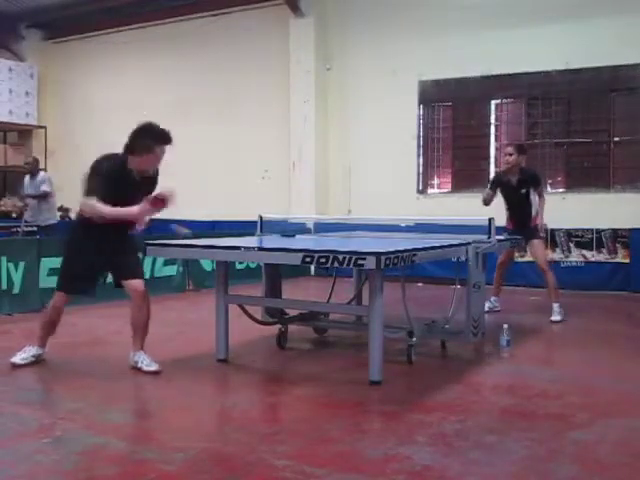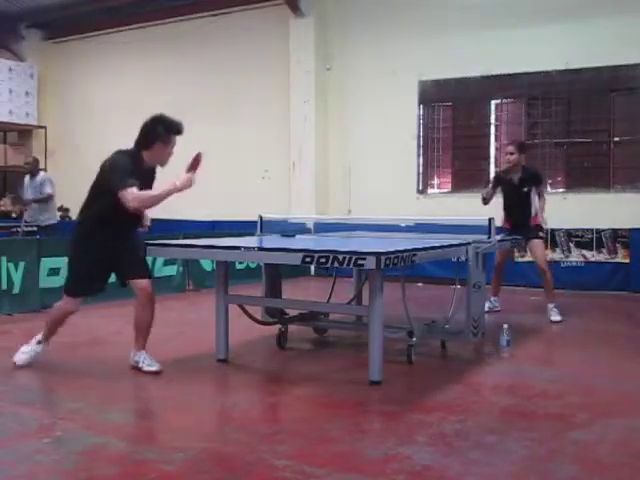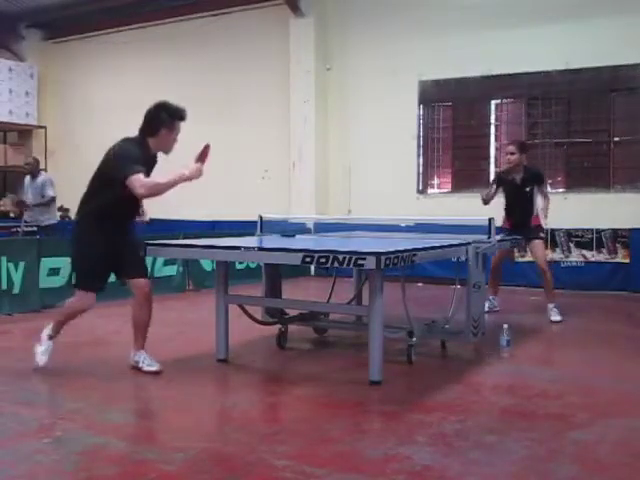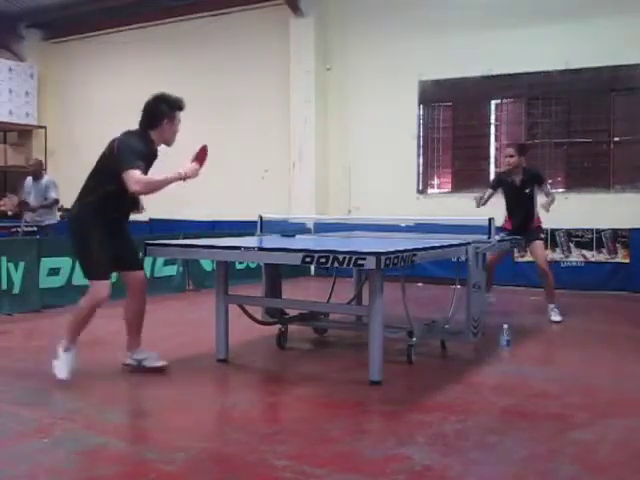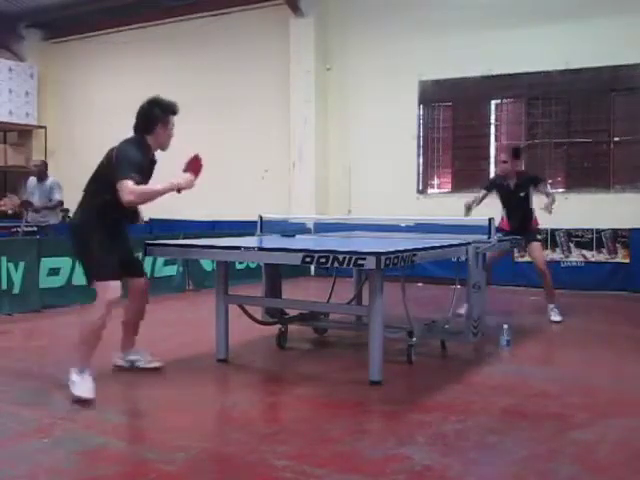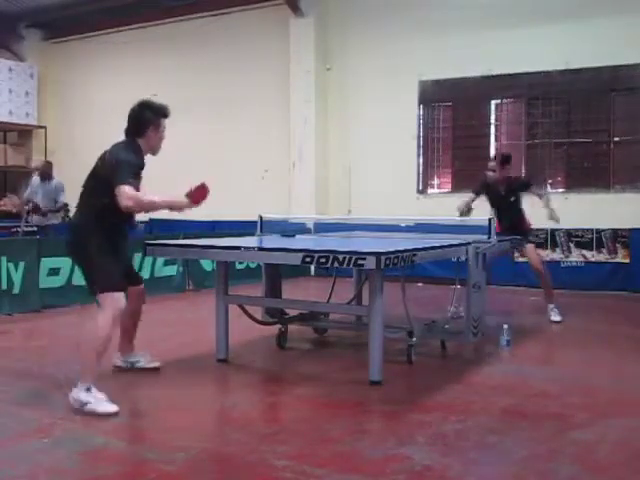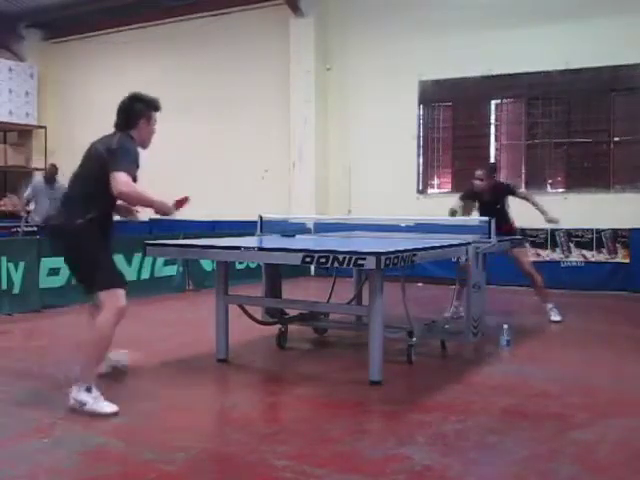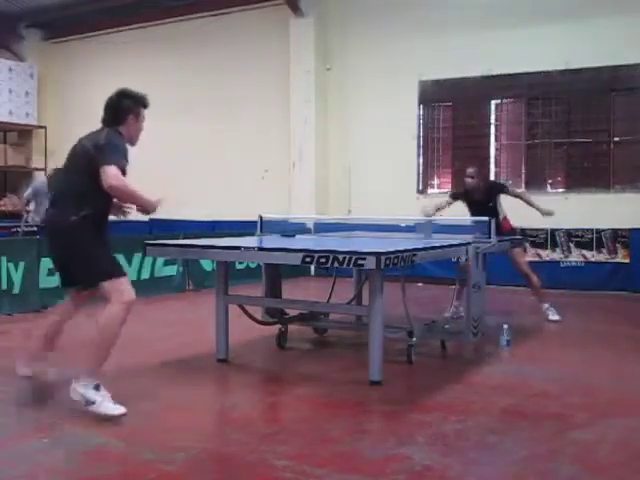
dt=0.1s
person 1, frame 1
left shoulder: (149, 175)
right shoulder: (105, 167)
right elbow: (88, 208)
left wrist: (143, 213)
right wrist: (130, 212)
left hip: (120, 239)
right hip: (87, 239)
left knee: (139, 291)
right knee: (61, 298)
left ankle: (138, 353)
right ankle: (38, 347)
person 1, frame 2
left shoulder: (149, 167)
right shoulder: (120, 163)
right elbow: (132, 201)
left wrist: (140, 214)
right wrist: (176, 187)
left hip: (123, 237)
right hip: (91, 237)
left knee: (145, 291)
right knee: (71, 303)
left ankle: (139, 353)
right ankle: (41, 341)
person 1, frame 3
left shoulder: (147, 154)
right shoulder: (127, 152)
right elbow: (141, 188)
left wrist: (136, 206)
right wrist: (183, 176)
left hip: (120, 230)
right hip: (92, 229)
left knee: (143, 289)
right knee: (85, 299)
left ankle: (138, 352)
right ankle: (51, 334)
person 1, frame 4
left shoulder: (148, 147)
right shoulder: (128, 145)
right elbow: (136, 184)
left wrist: (132, 201)
right wrist: (181, 175)
left hip: (114, 224)
right hip: (89, 223)
left knee: (137, 284)
right knee: (101, 292)
left ankle: (134, 351)
right ankle: (67, 347)
person 1, frame 5
left shoulder: (143, 154)
right shoulder: (129, 153)
right elbow: (129, 195)
left wrist: (134, 210)
right wrist: (174, 185)
left hip: (111, 231)
right hip: (92, 231)
left knee: (139, 287)
right knee: (109, 296)
left ankle: (127, 352)
right ankle: (80, 372)
person 1, frame 6
left shoulder: (131, 155)
right shoulder: (124, 157)
right elbow: (127, 200)
left wrist: (135, 211)
right wrist: (172, 203)
left hip: (108, 237)
right hip: (90, 238)
left knee: (136, 292)
right knee: (114, 306)
left ankle: (126, 354)
right ankle: (84, 389)
person 1, frame 7
left shoulder: (108, 145)
right shoulder: (124, 146)
right elbow: (123, 187)
left wrist: (116, 208)
right wrist: (162, 206)
left hip: (73, 230)
right hip: (82, 233)
left knee: (107, 298)
right knee: (115, 305)
left ankle: (100, 355)
right ankle: (82, 389)
person 1, frame 8
left shoulder: (92, 141)
right shoulder: (113, 141)
right elbow: (113, 182)
left wrist: (110, 205)
right wrist: (145, 203)
left hip: (63, 226)
right hip: (78, 229)
left knee: (79, 297)
right knee: (123, 298)
left ankle: (33, 359)
right ankle: (88, 383)
person 2, frame 1
left shoulder: (530, 175)
right shoulder: (499, 178)
left elbow: (541, 196)
right elbow: (487, 202)
left wrist: (540, 216)
right wrist: (486, 197)
left hip: (531, 225)
right hip: (512, 226)
left knee: (543, 265)
right knee: (501, 264)
left ankle: (556, 306)
right ankle: (494, 301)
person 2, frame 2
left shoulder: (532, 174)
right shoulder: (500, 176)
left elbow: (541, 196)
right elbow: (486, 201)
left wrist: (541, 214)
right wrist: (486, 195)
left hip: (531, 224)
right hip: (509, 225)
left knee: (542, 265)
right knee: (498, 264)
left ankle: (552, 306)
right ankle: (493, 301)
person 2, frame 3
left shoulder: (534, 174)
right shoulder: (502, 176)
left elbow: (545, 196)
right elbow: (487, 199)
left wrist: (544, 208)
right wrist: (486, 196)
left hip: (531, 225)
right hip: (509, 225)
left knee: (542, 266)
right knee: (495, 265)
left ankle: (552, 306)
right ankle: (492, 300)
person 2, frame 4
left shoulder: (533, 175)
right shoulder: (501, 178)
left elbow: (550, 195)
right elbow: (484, 200)
left wrist: (548, 202)
right wrist: (480, 200)
left hip: (532, 226)
right hip: (510, 226)
left knee: (543, 266)
right knee: (489, 263)
left ankle: (552, 307)
person 2, frame 5
left shoulder: (528, 178)
right shoulder: (496, 181)
left elbow: (550, 195)
right elbow: (477, 199)
left wrist: (549, 203)
right wrist: (470, 205)
left hip: (529, 228)
right hip: (507, 228)
left knee: (542, 267)
right knee: (484, 263)
left ankle: (552, 307)
person 2, frame 6
left shoulder: (518, 182)
right shoulder: (485, 185)
left elbow: (542, 195)
right elbow: (468, 202)
left wrist: (550, 210)
right wrist: (464, 207)
left hip: (521, 230)
right hip: (500, 230)
left knee: (539, 267)
left ankle: (551, 307)
person 2, frame 7
left shoulder: (502, 188)
right shoulder: (471, 193)
left elbow: (527, 197)
right elbow: (457, 208)
left wrist: (545, 214)
right wrist: (455, 210)
left hip: (507, 233)
left knee: (529, 270)
left ankle: (550, 307)
right ankle: (457, 306)
person 2, frame 8
left shoulder: (493, 187)
right shoulder: (463, 193)
left elbow: (519, 194)
right elbow: (443, 205)
left wrist: (539, 209)
right wrist: (432, 210)
left hip: (503, 230)
left knee: (524, 269)
left ankle: (546, 307)
right ankle: (457, 306)
